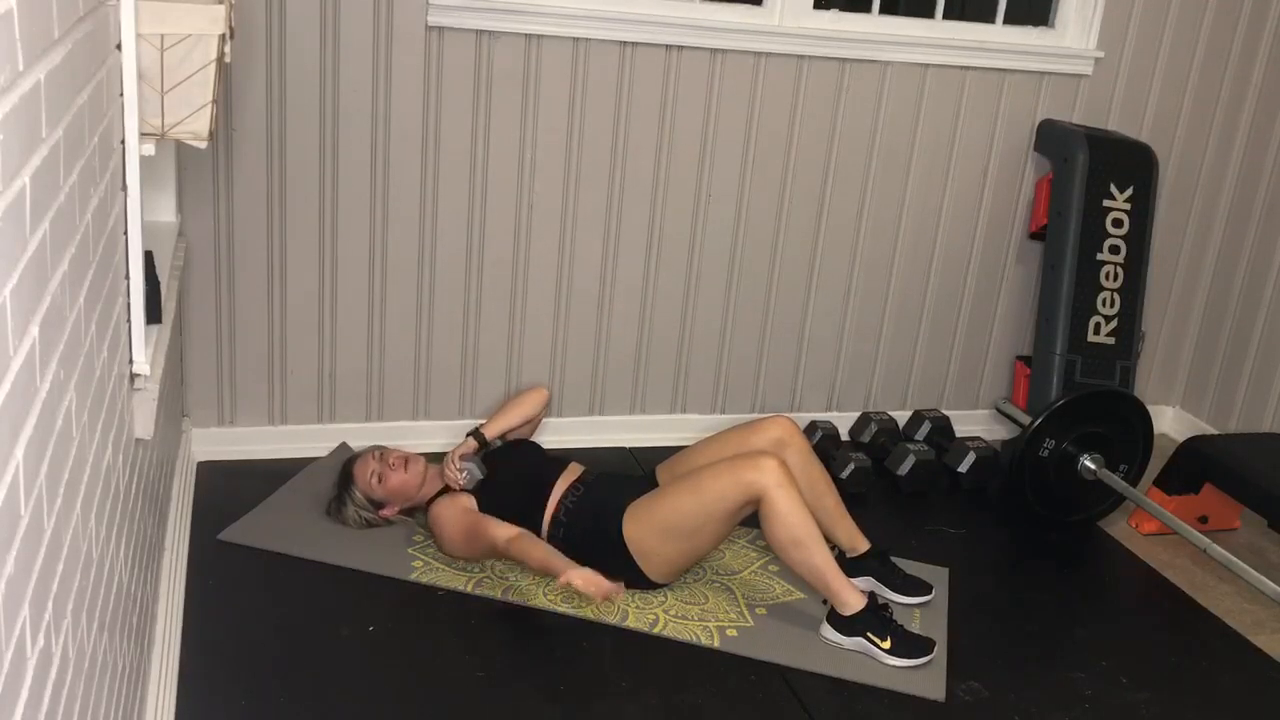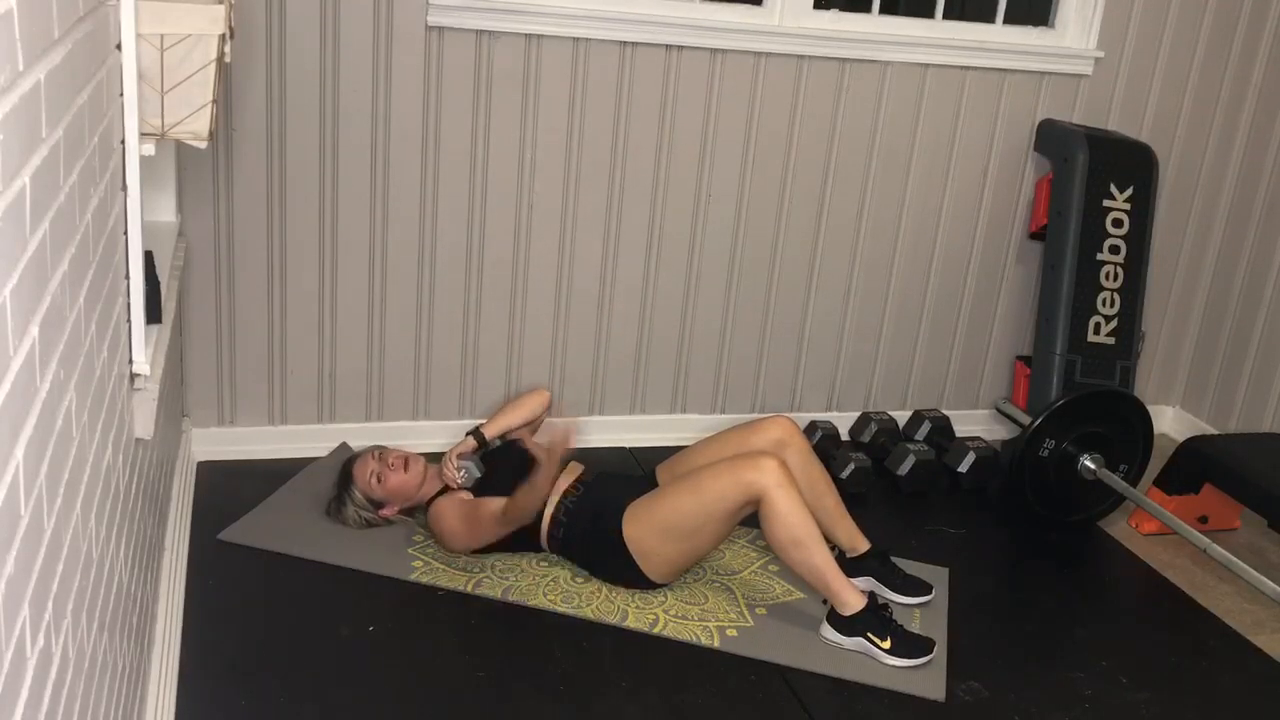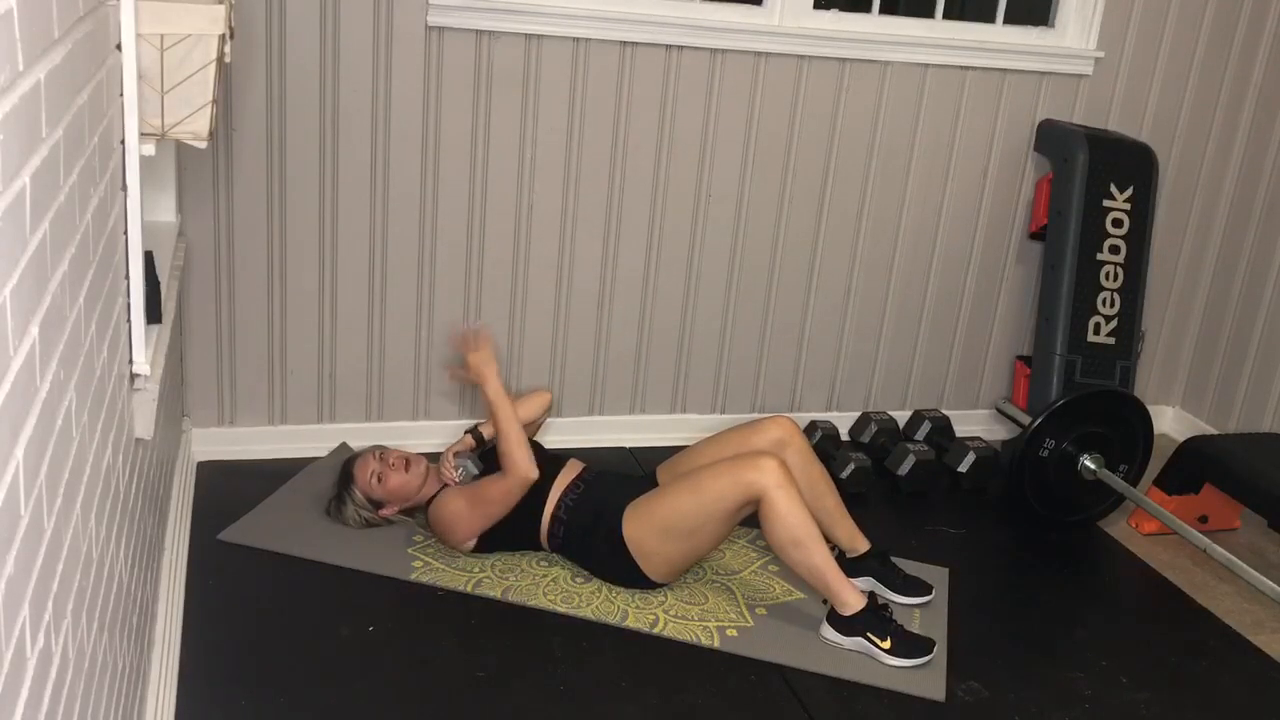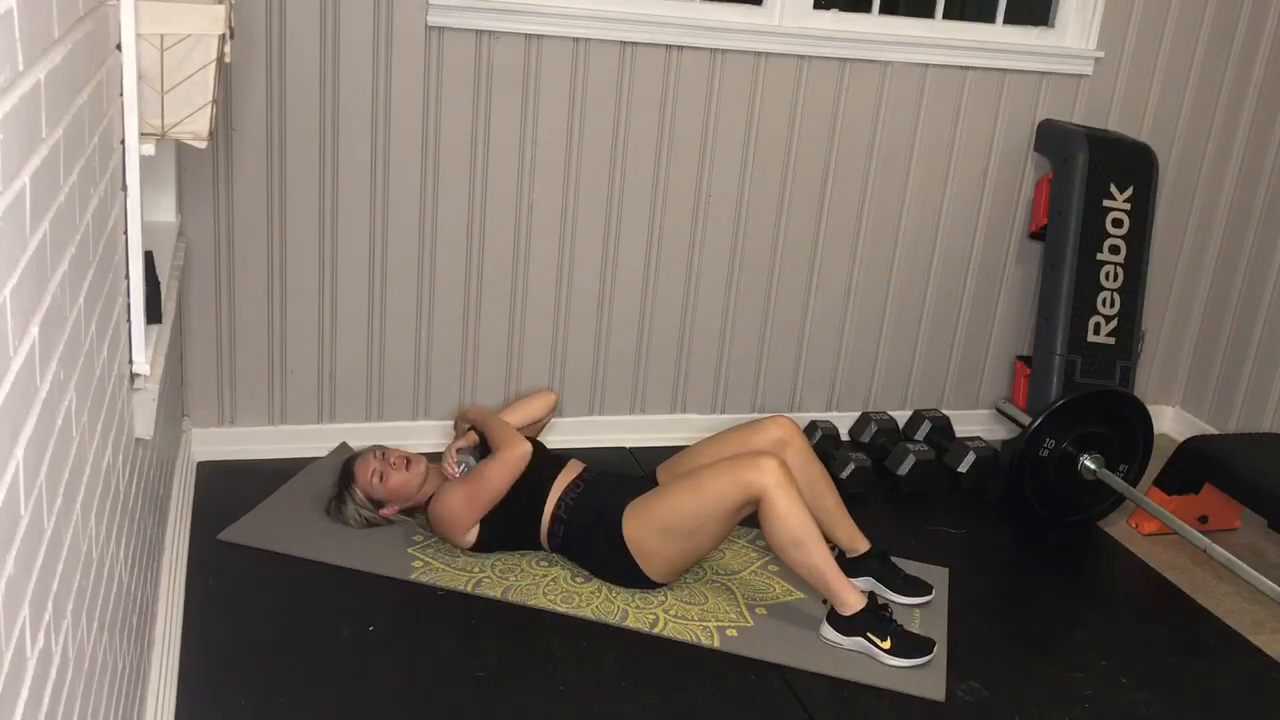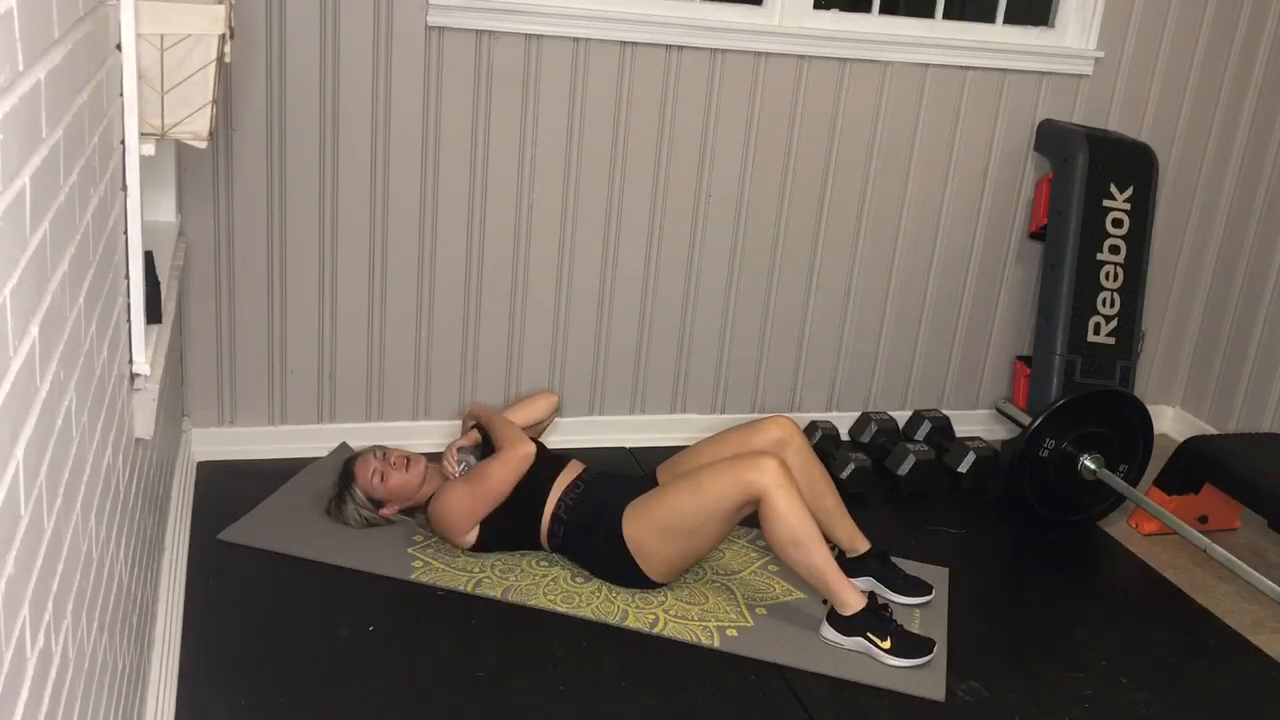
dt=0.2s
person 1, frame 1
left shoulder: (476, 460)
right shoulder: (446, 514)
left elbow: (538, 395)
right elbow: (506, 538)
left wrist: (474, 438)
right wrist: (566, 569)
left hip: (637, 489)
right hip: (618, 539)
left knee: (779, 432)
right knee: (764, 473)
left ankle: (860, 559)
right ankle: (852, 615)
person 1, frame 2
left shoulder: (471, 462)
right shoulder: (446, 515)
left elbow: (539, 399)
right elbow: (514, 512)
left wrist: (474, 438)
right wrist: (545, 467)
left hip: (637, 490)
right hip: (619, 542)
left knee: (780, 432)
right knee: (764, 474)
left ankle: (860, 561)
right ankle: (852, 617)
person 1, frame 3
right shoulder: (449, 511)
left elbow: (541, 401)
right elbow: (524, 474)
left wrist: (471, 438)
right wrist: (489, 381)
left hip: (637, 489)
right hip: (618, 541)
left knee: (780, 431)
right knee: (764, 474)
left ankle: (861, 558)
right ankle: (851, 613)
person 1, frame 4
left shoulder: (467, 471)
right shoulder: (449, 509)
left elbow: (544, 402)
right elbow: (519, 455)
left wrist: (471, 434)
right wrist: (479, 418)
left hip: (635, 491)
right hip: (615, 542)
left knee: (780, 432)
right knee: (764, 474)
left ankle: (861, 561)
right ankle: (852, 617)
person 1, frame 5
left shoulder: (469, 466)
right shoulder: (449, 509)
left elbow: (547, 402)
right elbow: (522, 449)
left wrist: (474, 432)
right wrist: (483, 416)
left hip: (633, 491)
right hip: (617, 541)
left knee: (780, 432)
right knee: (764, 472)
left ankle: (860, 560)
right ankle: (851, 616)
